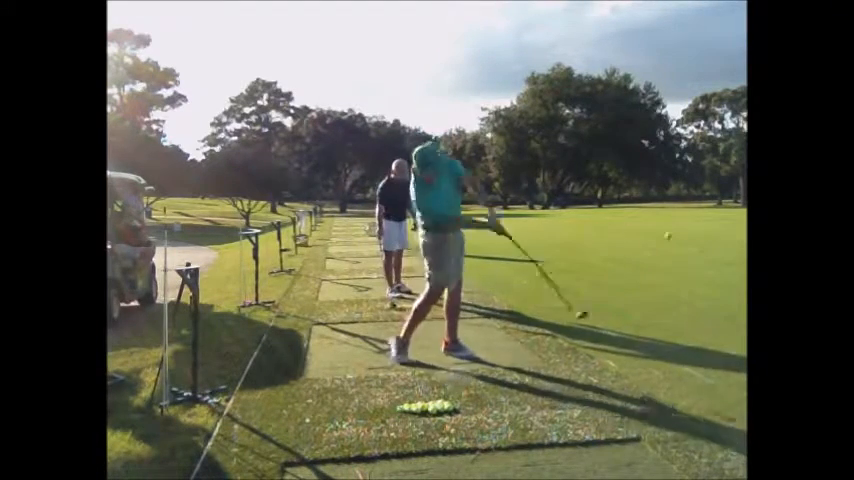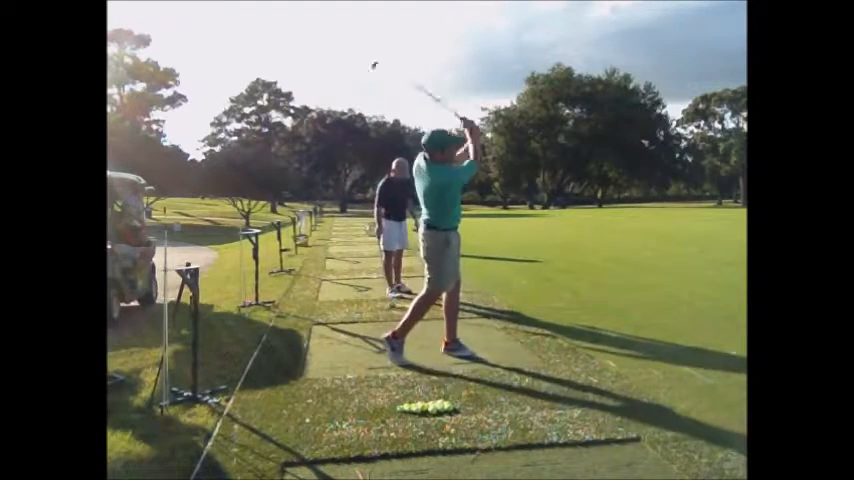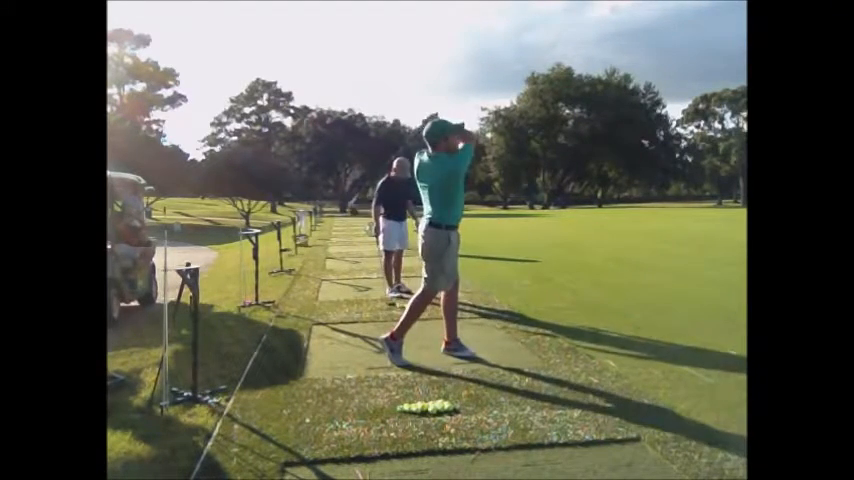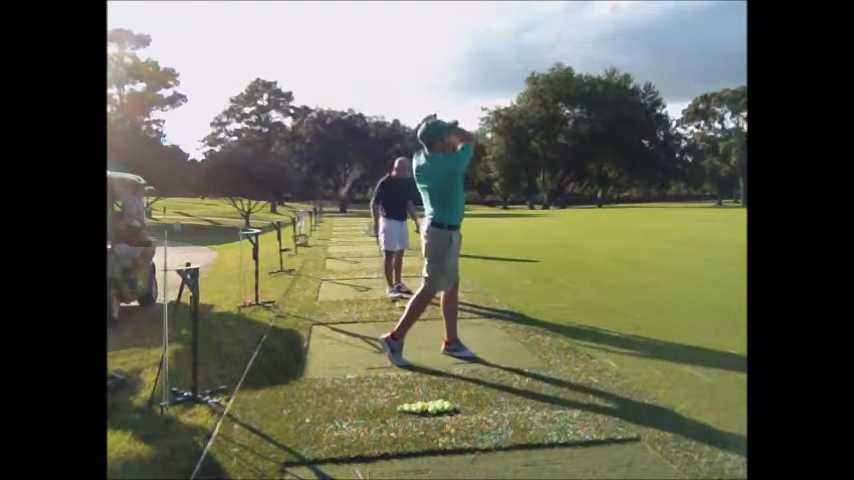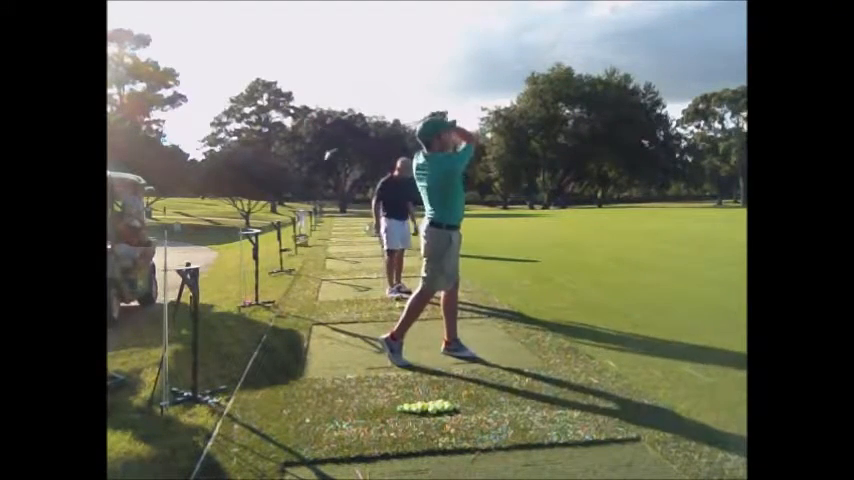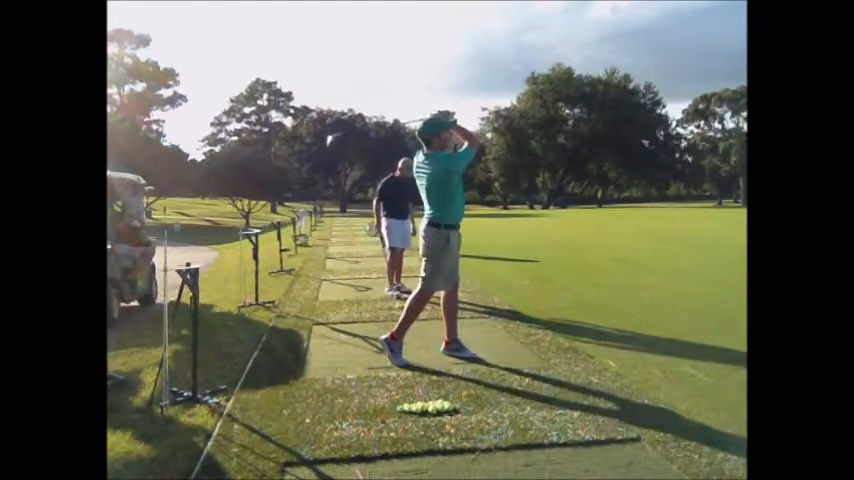
dt=0.2s
person 1, frame 1
left shoulder: (444, 164)
right shoulder: (419, 192)
left elbow: (469, 180)
right elbow: (450, 223)
left wrist: (486, 204)
right wrist: (486, 225)
left hip: (454, 233)
right hip: (436, 237)
left knee: (455, 287)
right knee: (436, 290)
left ankle: (451, 341)
right ankle: (402, 340)
person 1, frame 2
left shoulder: (421, 160)
right shoulder: (445, 178)
left elbow: (454, 159)
right elbow: (472, 164)
left wrist: (468, 140)
right wrist: (473, 136)
left hip: (446, 232)
right hip: (439, 236)
left knee: (453, 285)
right knee: (434, 290)
left ankle: (451, 342)
right ankle: (396, 337)
person 1, frame 3
left shoulder: (420, 159)
right shoulder: (453, 165)
right elbow: (468, 140)
left wrist: (437, 126)
right wrist: (448, 129)
left hip: (440, 231)
right hip: (440, 234)
left knee: (451, 285)
right knee: (430, 290)
left ankle: (451, 341)
right ankle: (394, 337)
person 1, frame 4
left shoulder: (419, 161)
right shoulder: (451, 165)
right elbow: (468, 139)
left wrist: (430, 126)
right wrist: (440, 127)
left hip: (441, 230)
right hip: (443, 233)
left knee: (451, 286)
right knee: (430, 289)
left ankle: (451, 341)
right ankle: (395, 338)
person 1, frame 5
left shoulder: (420, 160)
right shoulder: (448, 164)
left elbow: (449, 147)
right elbow: (470, 140)
left wrist: (438, 124)
right wrist: (449, 126)
left hip: (443, 231)
right hip: (442, 233)
left knee: (451, 286)
right knee: (428, 289)
left ankle: (451, 341)
right ankle: (394, 338)
person 1, frame 6
left shoulder: (421, 158)
right shoulder: (448, 163)
left elbow: (450, 147)
right elbow: (473, 142)
left wrist: (447, 124)
right wrist: (452, 124)
left hip: (445, 231)
right hip: (441, 233)
left knee: (451, 285)
right knee: (427, 289)
left ankle: (450, 341)
right ankle: (394, 338)
person 2, frame 1
left shoulder: (406, 183)
right shoulder: (385, 186)
right elbow: (379, 208)
right wrist: (379, 226)
left hip: (402, 221)
right hip: (389, 222)
left knee: (399, 253)
right knee: (389, 254)
left ankle: (398, 283)
right ankle: (390, 287)
person 2, frame 2
left shoulder: (406, 182)
right shoulder: (385, 185)
right elbow: (378, 207)
right wrist: (379, 225)
left hip: (402, 221)
right hip: (388, 221)
left knee: (399, 253)
right knee: (388, 254)
left ankle: (398, 283)
right ankle: (390, 287)
person 2, frame 3
left shoulder: (407, 182)
right shoulder: (385, 184)
right elbow: (376, 205)
left wrist: (415, 219)
right wrist: (376, 224)
left hip: (402, 221)
right hip: (388, 221)
left knee: (399, 253)
right knee: (388, 254)
left ankle: (397, 283)
right ankle: (390, 287)
person 2, frame 4
left shoulder: (407, 182)
right shoulder: (385, 183)
right elbow: (374, 203)
left wrist: (415, 221)
right wrist: (375, 222)
left hip: (402, 221)
right hip: (389, 221)
left knee: (400, 253)
right knee: (389, 254)
left ankle: (398, 283)
right ankle: (390, 287)
person 2, frame 5
left shoulder: (408, 183)
right shoulder: (386, 183)
right elbow: (376, 202)
left wrist: (414, 222)
right wrist: (376, 221)
left hip: (404, 220)
right hip: (390, 220)
left knee: (400, 253)
right knee: (391, 253)
left ankle: (398, 283)
right ankle: (391, 287)
person 2, frame 6
left shoulder: (409, 183)
right shoulder: (387, 182)
right elbow: (377, 202)
left wrist: (413, 222)
right wrist: (377, 221)
left hip: (404, 220)
right hip: (390, 220)
left knee: (400, 253)
right knee: (393, 251)
left ankle: (398, 283)
right ankle: (390, 286)
